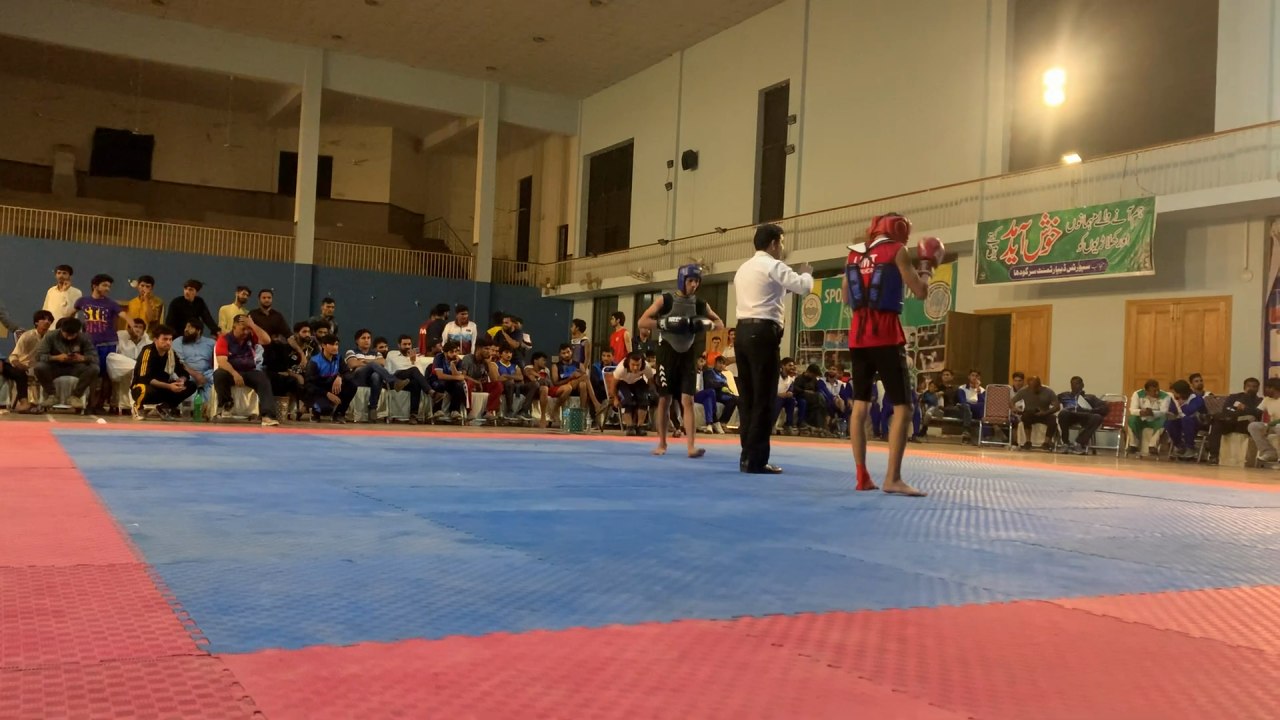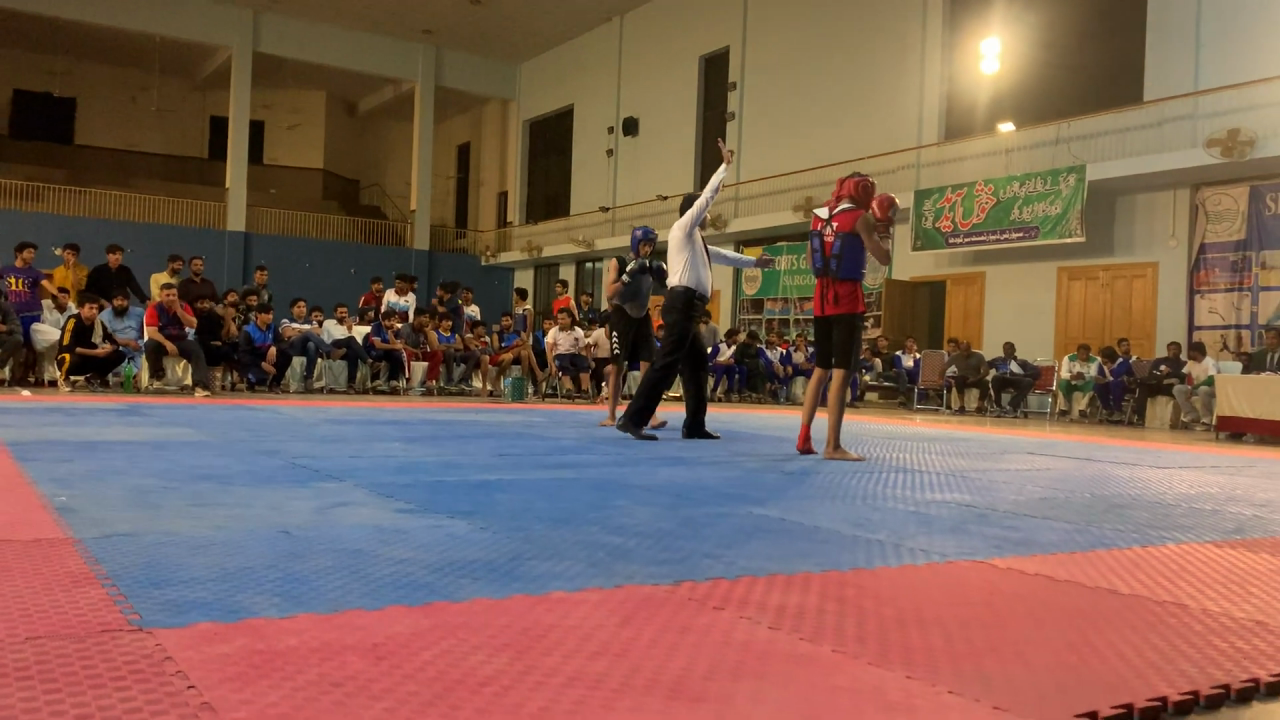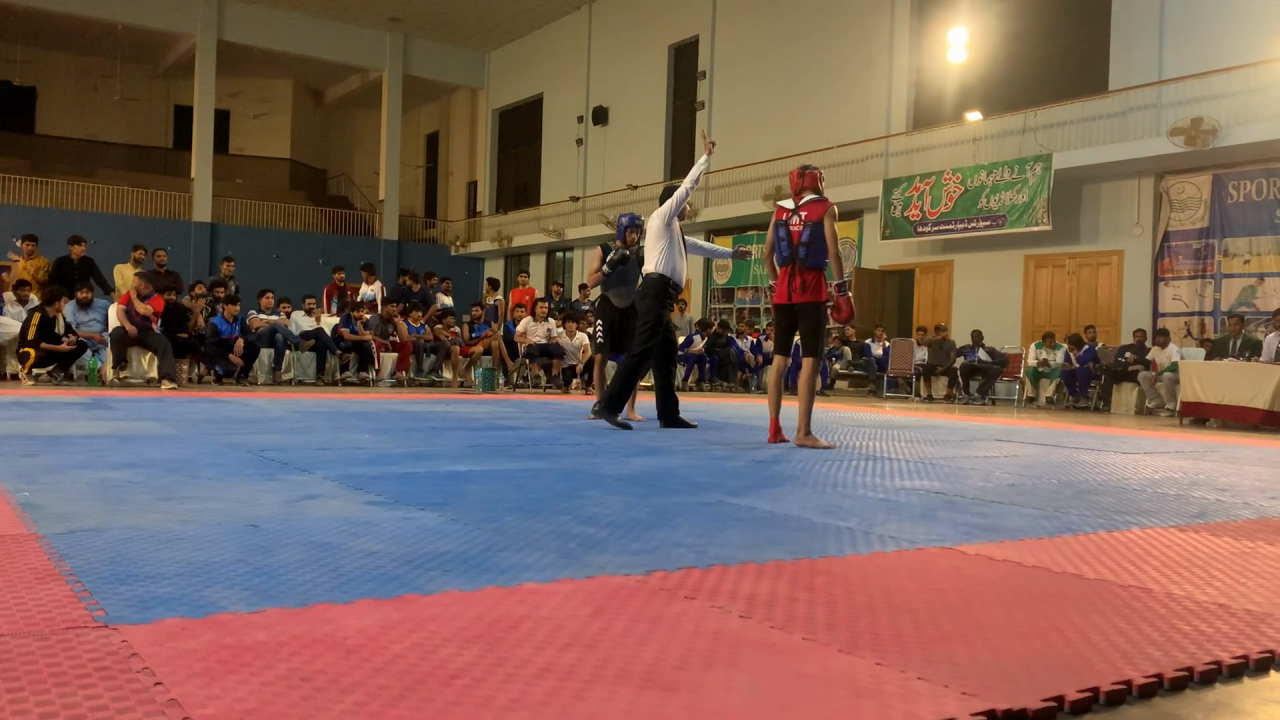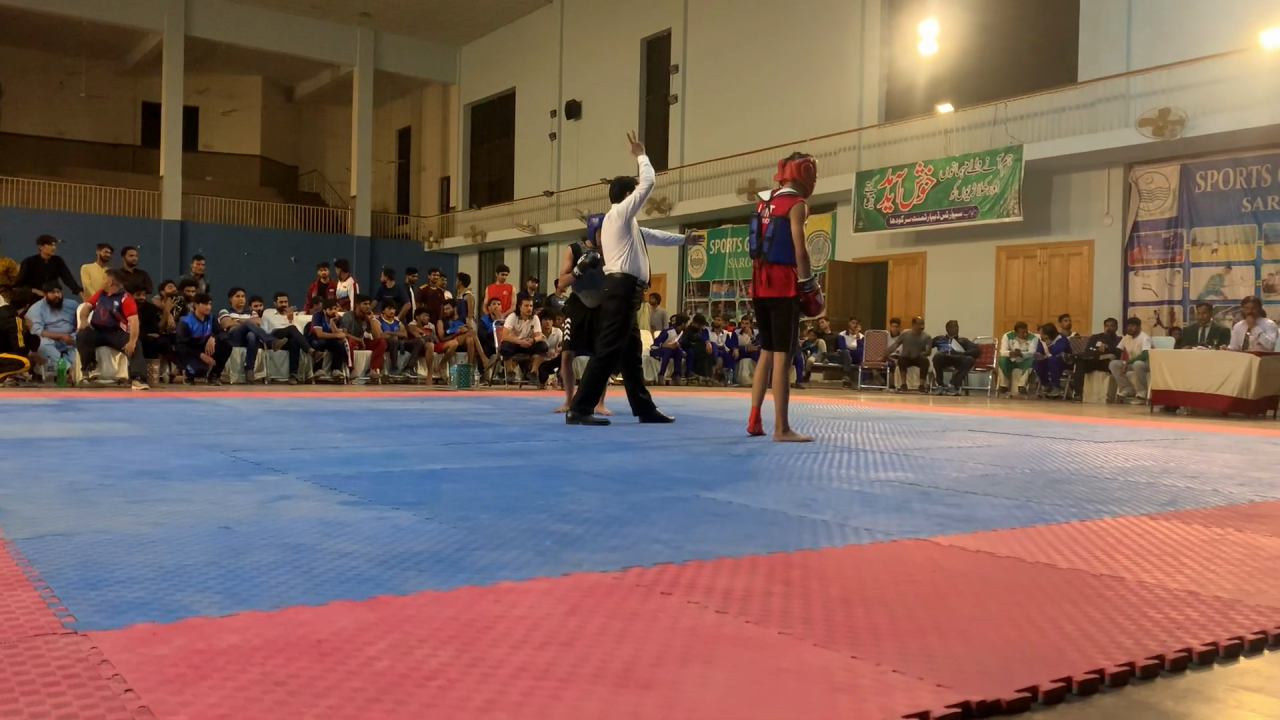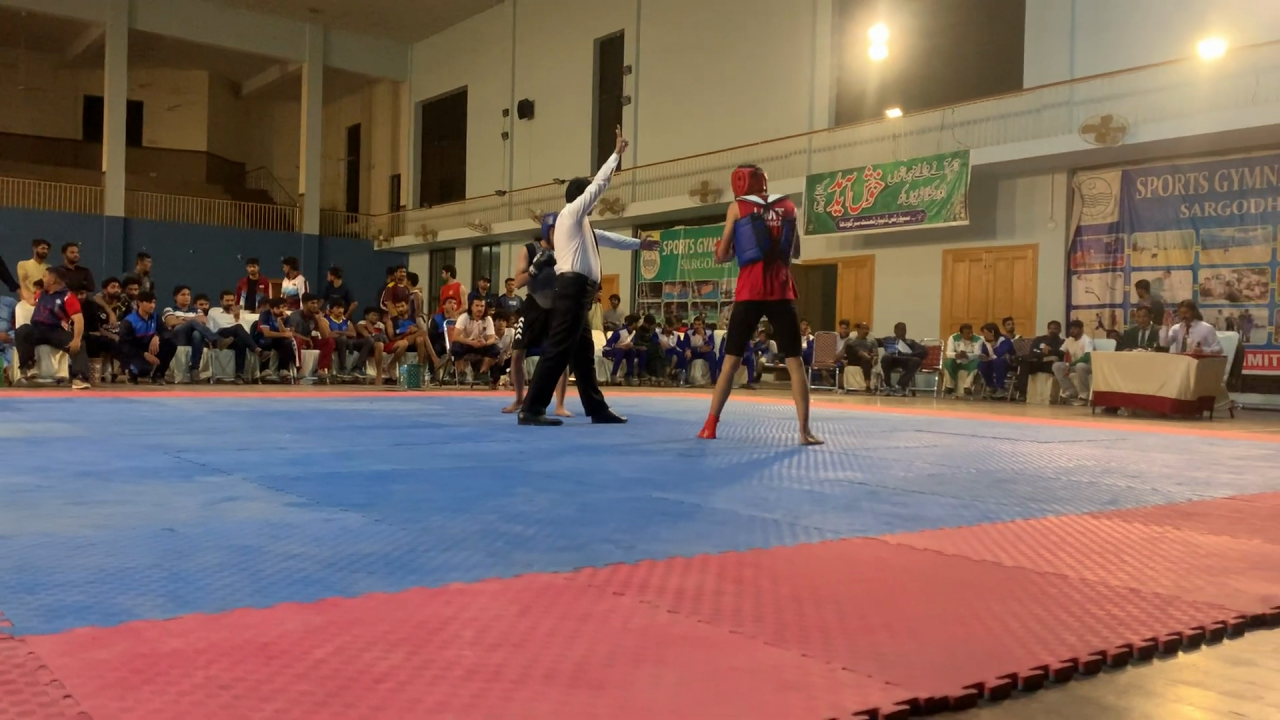
dt=1s
person 1, frame 1
left shoulder: (744, 268)
right shoulder: (772, 266)
right elbow: (804, 285)
left wrist: (783, 288)
right wrist: (806, 275)
left hip: (744, 332)
right hip: (763, 334)
left knee: (749, 398)
right knee: (764, 400)
left ankle: (749, 456)
right ankle: (756, 459)
person 1, frame 2
left shoulder: (696, 241)
right shoulder: (683, 228)
left elbow: (723, 256)
right elbow: (707, 196)
left wrist: (753, 261)
right wrist: (725, 165)
left hip: (688, 306)
right hip: (683, 304)
left knee: (696, 364)
right knee: (667, 362)
left ankle: (694, 425)
right ankle: (633, 419)
person 1, frame 3
left shoulder: (674, 231)
right shoulder: (662, 217)
left elbow: (699, 246)
right elbow: (687, 186)
left wrist: (731, 253)
right wrist: (706, 156)
left hip: (661, 294)
right hip: (656, 291)
left knee: (666, 354)
right knee: (641, 351)
left ankle: (669, 415)
right ankle: (608, 405)
person 1, frame 4
left shoulder: (625, 222)
right shoulder: (620, 212)
left elbow: (652, 236)
right elbow: (647, 183)
left wrist: (684, 239)
right wrist: (641, 155)
left hip: (624, 290)
right hip: (623, 289)
left knee: (631, 352)
right knee: (609, 351)
left ankle: (645, 409)
right ankle: (579, 409)
person 1, frame 5
left shoulder: (581, 223)
right shoulder: (572, 212)
left elbow: (606, 238)
right elbow: (599, 183)
left wrist: (639, 244)
right wrist: (617, 153)
left hip: (576, 291)
right hip: (573, 289)
left knee: (583, 353)
right knee: (558, 350)
left ankle: (597, 409)
right ankle: (531, 410)
person 2, frame 1
left shoulder: (854, 252)
right shoulder: (897, 250)
right elbow: (920, 292)
right wrist: (928, 264)
left hip: (858, 334)
right hip: (885, 334)
left knee: (861, 404)
right knee: (902, 407)
left ankle: (862, 477)
right ankle: (893, 478)
person 2, frame 2
left shoulder: (818, 217)
right shoulder: (860, 218)
right elbow: (883, 258)
right wrist: (884, 227)
left hip: (822, 300)
right hip: (847, 301)
left knee: (821, 370)
right knee: (841, 373)
left ankle: (804, 436)
right ankle: (832, 445)
person 2, frame 3
left shoulder: (781, 210)
right shoulder: (826, 208)
left elbow: (767, 253)
right elbow: (833, 252)
right wrist: (841, 289)
left hip: (784, 289)
right hip: (811, 290)
left knee: (779, 360)
right knee: (811, 361)
left ankle: (774, 429)
right ankle: (803, 432)
person 2, frame 4
left shoulder: (764, 201)
right shoulder: (797, 204)
right elbow: (799, 250)
right wrist: (808, 284)
left hip: (760, 281)
right hip: (783, 284)
left knee: (767, 352)
right knee: (783, 356)
left ankle: (754, 419)
right ankle: (781, 428)
person 2, frame 5
left shoulder: (738, 207)
right shoulder: (787, 207)
left elbow: (724, 254)
left wrist: (720, 254)
left hip: (750, 290)
right hip: (781, 289)
left knee: (731, 358)
right knee: (795, 361)
left ankle: (710, 425)
right ankle: (804, 430)
person 3, frame 1
left shoulder: (700, 304)
right shoulder: (664, 300)
left elbow: (719, 324)
right elbow: (642, 321)
left wrist: (708, 324)
right wrist: (665, 323)
left hip: (688, 355)
right hip: (668, 353)
left knee: (687, 401)
right knee: (664, 400)
left ankle: (691, 446)
right ankle: (662, 443)
person 3, frame 2
left shoulder: (653, 265)
right shoulder: (618, 263)
right elbow: (609, 293)
left wrist: (664, 275)
right wrist: (629, 275)
left hip: (643, 319)
right hip: (621, 318)
left knee: (648, 368)
right knee: (617, 368)
left ankle: (652, 416)
right ankle: (612, 415)
person 3, frame 3
left shoulder: (640, 253)
right shoulder: (603, 251)
right elbow: (591, 282)
right wrist: (610, 266)
left hip: (630, 309)
right hip: (607, 308)
right knee: (600, 358)
left ankle: (630, 409)
person 3, frame 4
right shoulder: (573, 250)
right elbow: (561, 283)
right wrist: (581, 268)
left hip: (601, 307)
right hip: (577, 306)
right knee: (567, 354)
left ankle: (600, 403)
right ankle: (569, 400)
person 3, frame 5
right shoulder: (529, 251)
right elbow: (517, 283)
right wrist: (536, 267)
right hip: (533, 307)
right knee: (517, 355)
left ankle: (560, 405)
right ankle: (519, 399)
